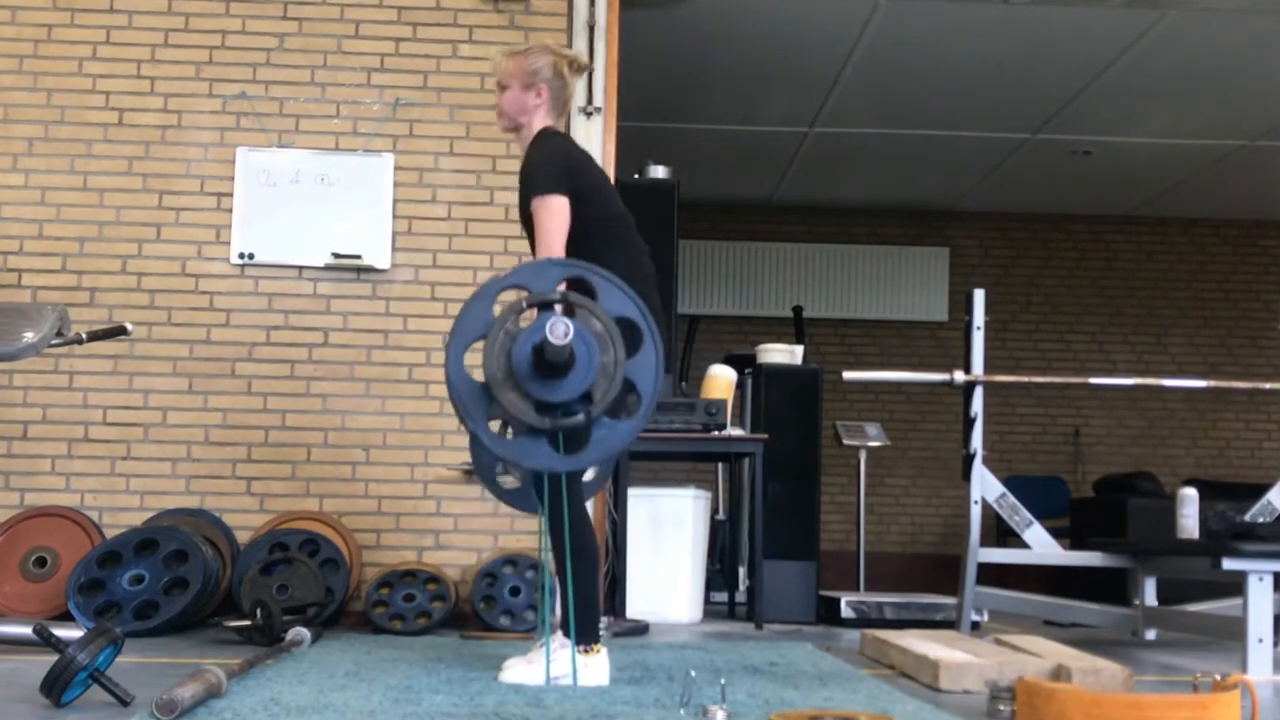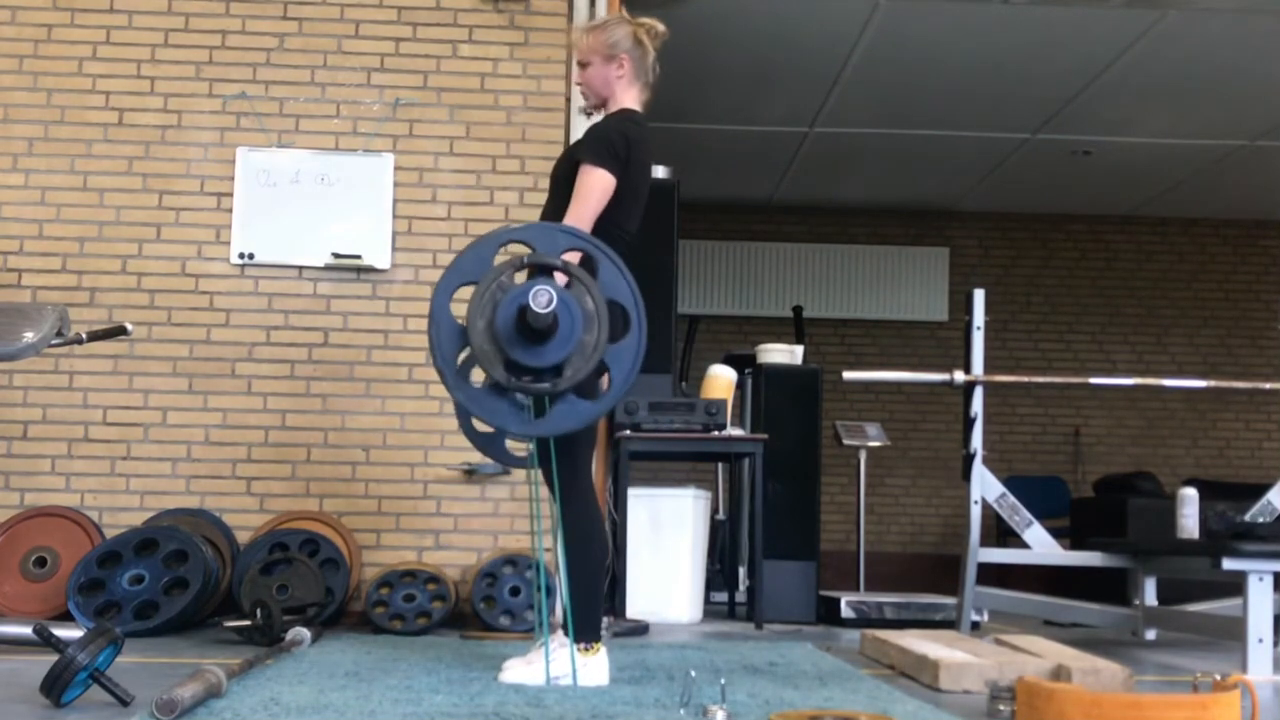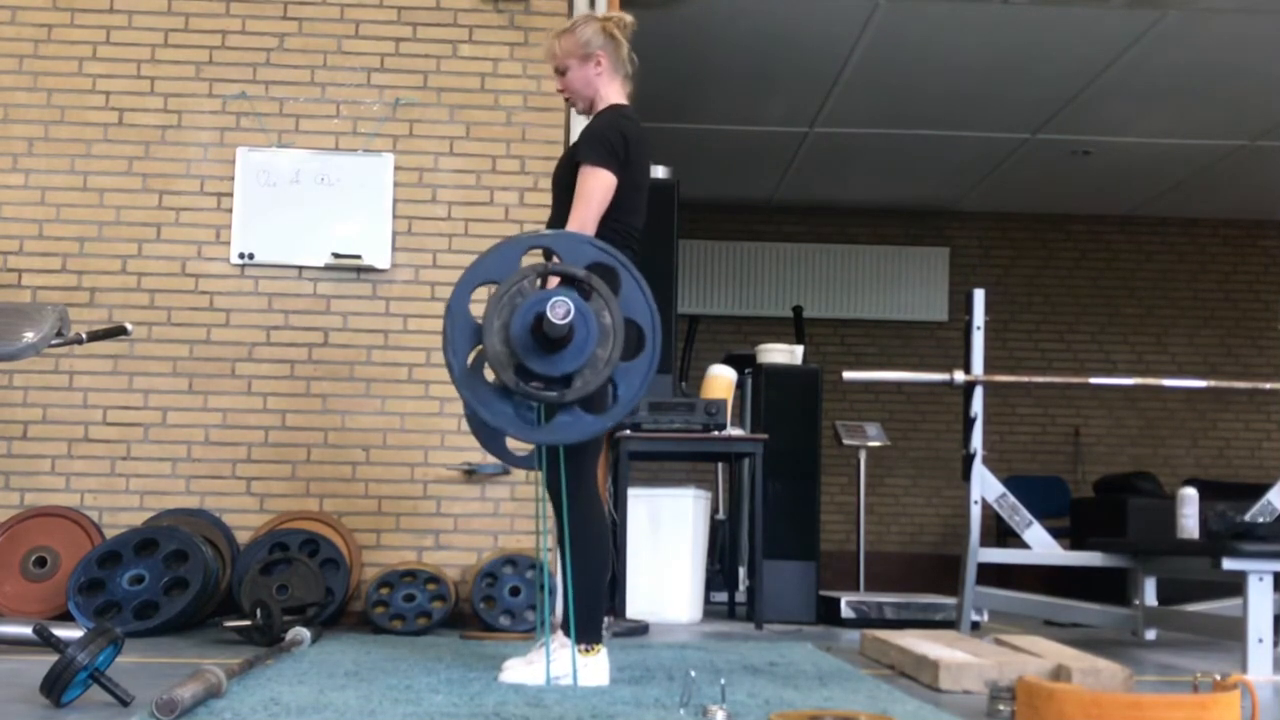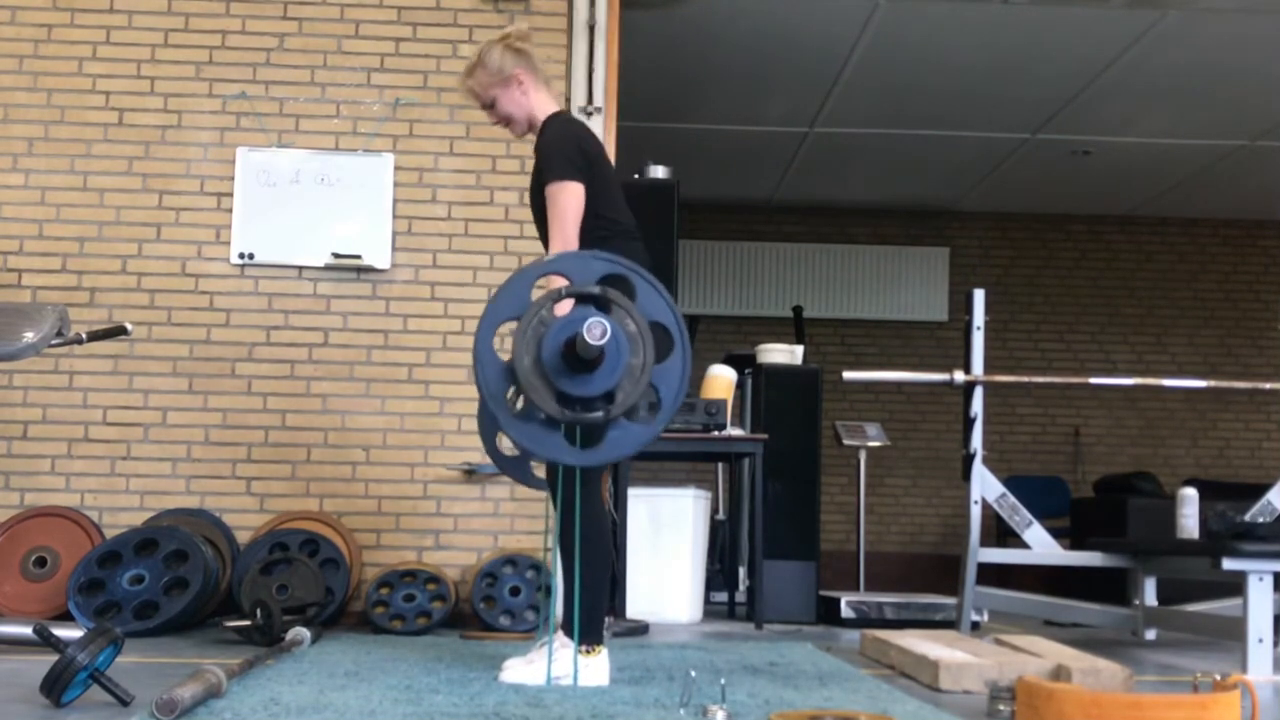
dt=0.5s
person 1, frame 1
left shoulder: (545, 157)
right shoulder: (560, 156)
left elbow: (551, 266)
left knee: (558, 485)
right knee: (559, 484)
left ankle: (584, 650)
right ankle: (576, 637)
person 1, frame 2
left shoulder: (611, 134)
right shoulder: (629, 138)
left elbow: (575, 230)
left knee: (570, 483)
right knee: (568, 481)
left ankle: (584, 650)
right ankle: (580, 636)
person 1, frame 3
left shoulder: (607, 130)
right shoulder: (623, 133)
left elbow: (581, 231)
left knee: (572, 483)
right knee: (570, 482)
left ankle: (584, 650)
right ankle: (577, 635)
person 1, frame 4
left shoulder: (558, 139)
right shoulder: (569, 137)
left elbow: (566, 247)
left wrist: (556, 325)
right wrist: (561, 325)
left knee: (576, 482)
right knee: (570, 481)
left ankle: (585, 650)
right ankle: (577, 634)
